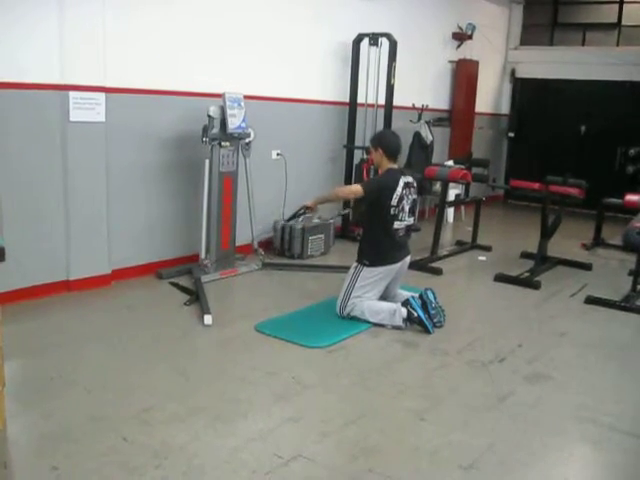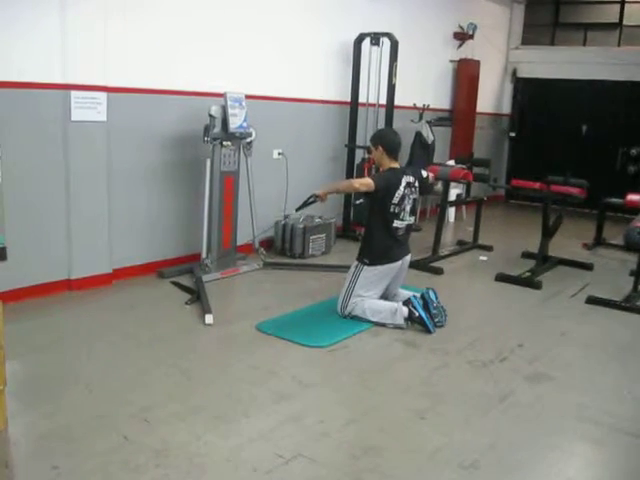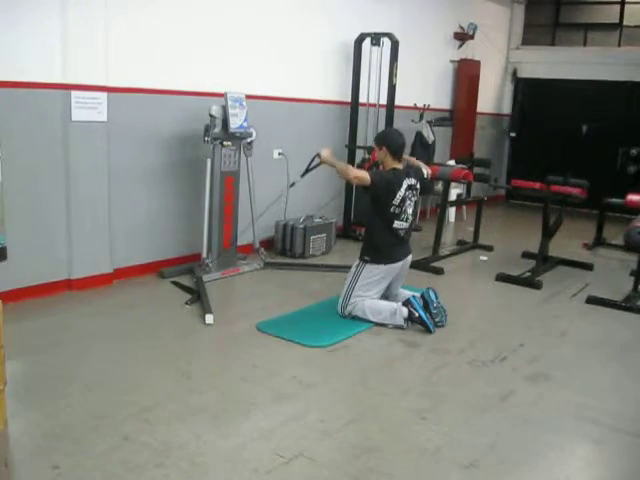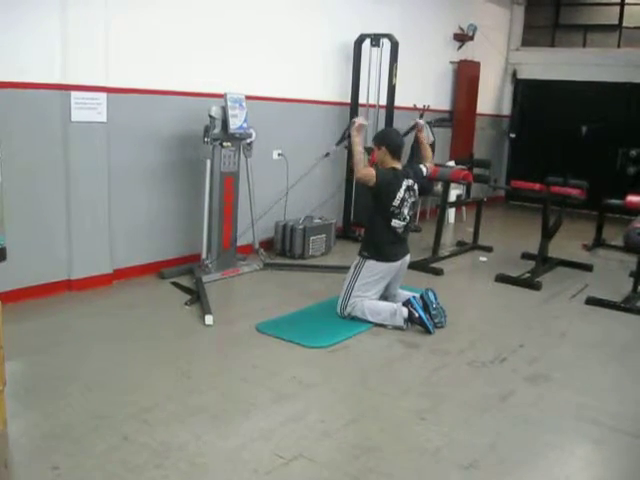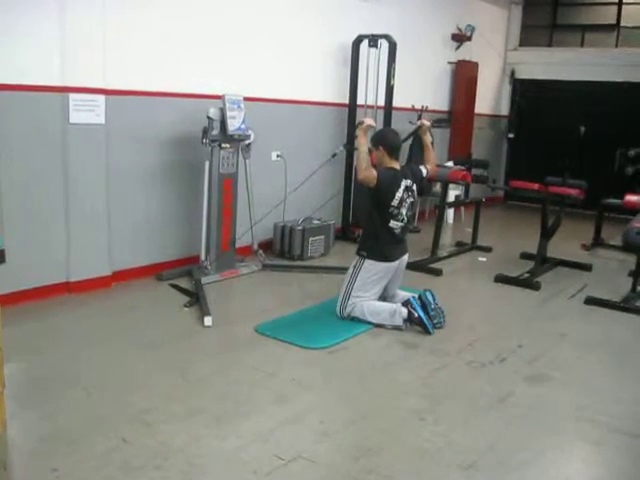
dt=0.4s
person 1, frame 1
left shoulder: (381, 182)
right shoulder: (410, 179)
left elbow: (347, 192)
left wrist: (317, 201)
left hip: (376, 261)
right hip: (402, 256)
left knee: (347, 306)
right knee: (386, 295)
left ankle: (404, 314)
right ankle: (420, 301)
person 1, frame 2
left shoulder: (385, 180)
right shoulder: (412, 176)
left elbow: (358, 185)
right elbow: (430, 178)
left wrist: (327, 190)
left hip: (377, 259)
right hip: (402, 255)
left knee: (348, 306)
right knee: (388, 295)
left ankle: (405, 313)
right ankle: (421, 302)
person 1, frame 3
left shoulder: (385, 179)
right shoulder: (414, 177)
left elbow: (354, 175)
right elbow: (427, 170)
left wrist: (329, 158)
right wrist: (405, 158)
left hip: (378, 259)
right hip: (403, 255)
left knee: (349, 305)
right knee: (388, 294)
left ankle: (405, 313)
right ankle: (422, 301)
person 1, frame 4
left shoulder: (386, 178)
right shoulder: (412, 176)
left elbow: (361, 174)
right elbow: (428, 164)
left wrist: (356, 136)
right wrist: (421, 135)
left hip: (377, 258)
right hip: (401, 254)
left knee: (348, 306)
right knee: (388, 295)
left ankle: (405, 314)
right ankle: (421, 302)
person 1, frame 5
left shoulder: (385, 178)
right shoulder: (411, 175)
left elbow: (363, 175)
right elbow: (431, 167)
left wrist: (361, 137)
right wrist: (425, 136)
left hip: (376, 257)
right hip: (400, 254)
left knee: (348, 307)
right knee: (387, 295)
left ankle: (405, 314)
right ankle: (419, 303)
